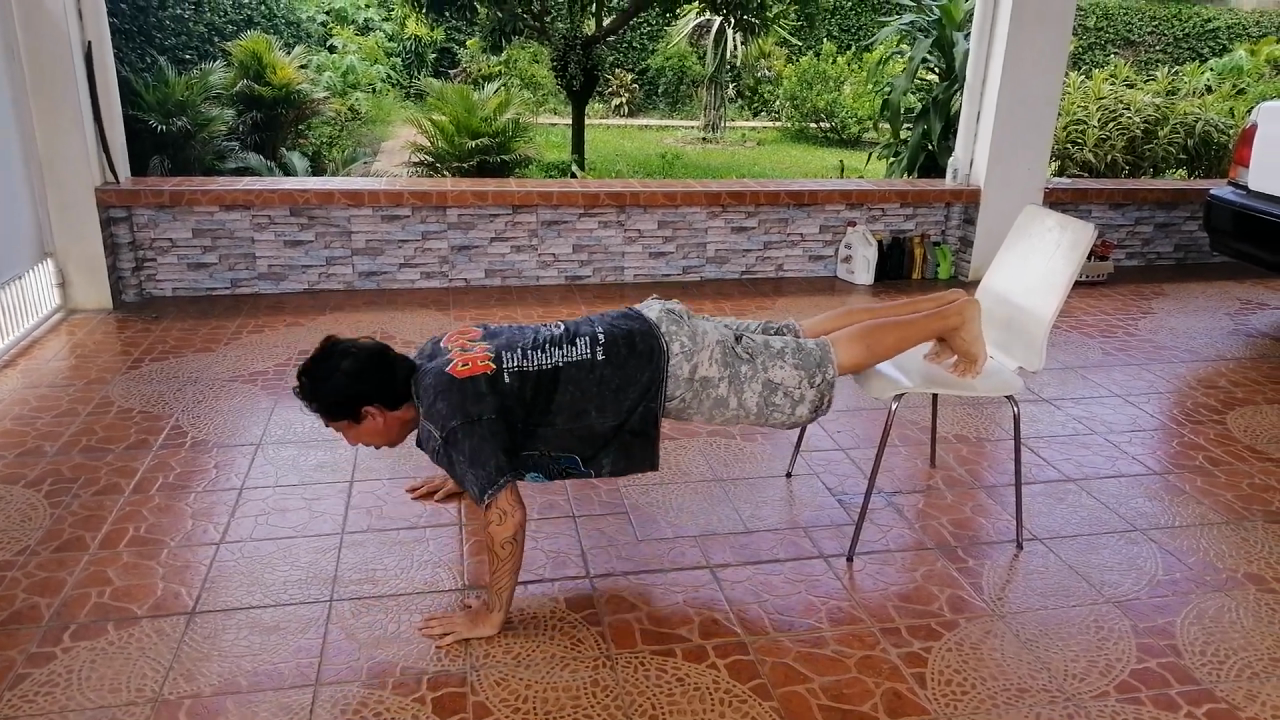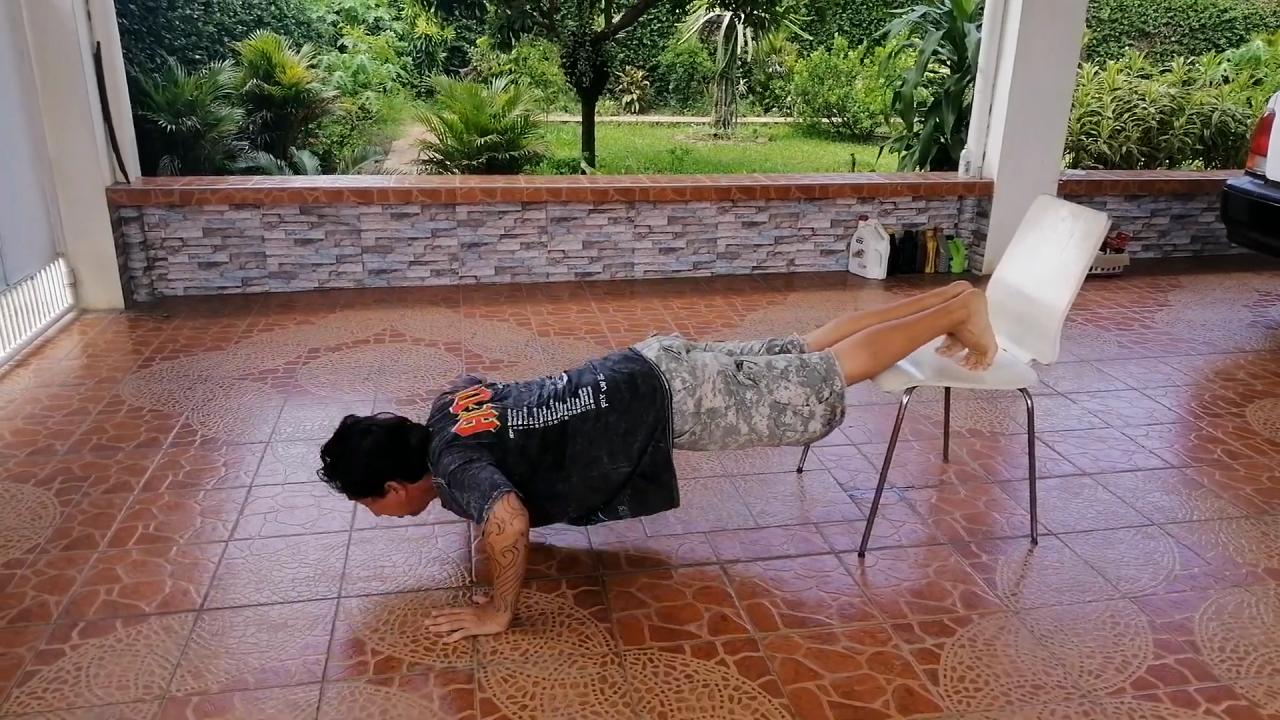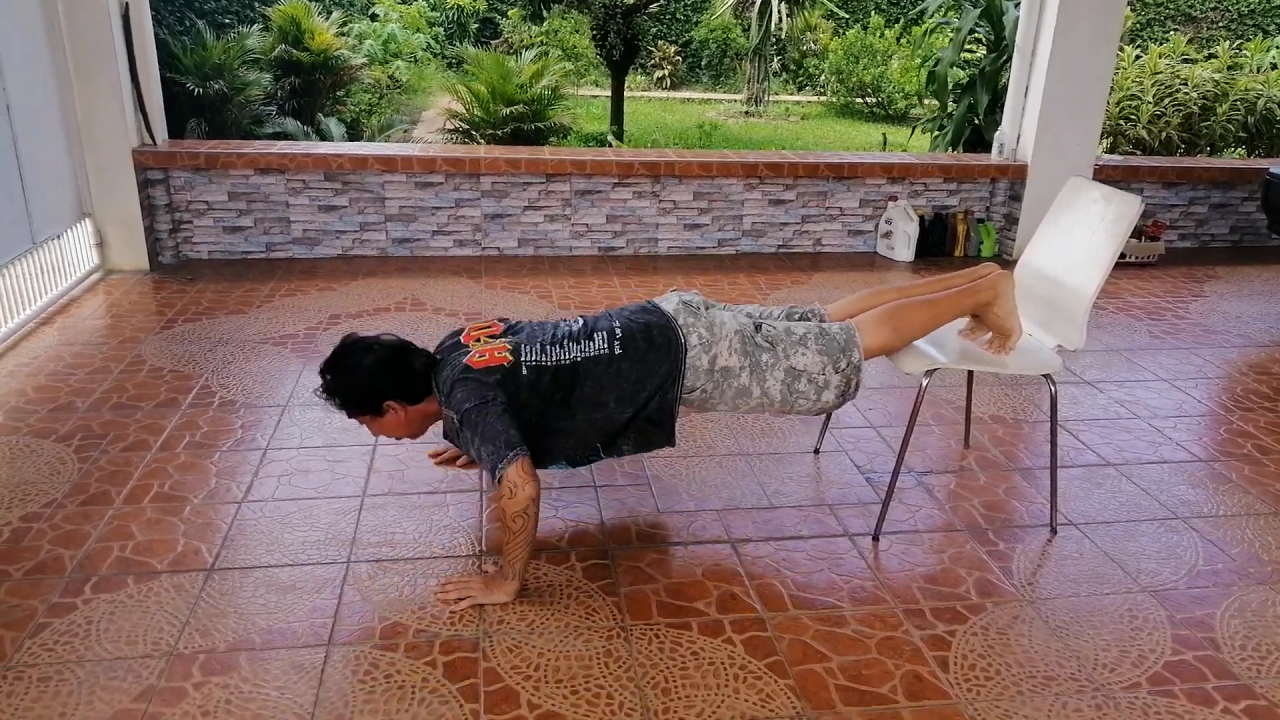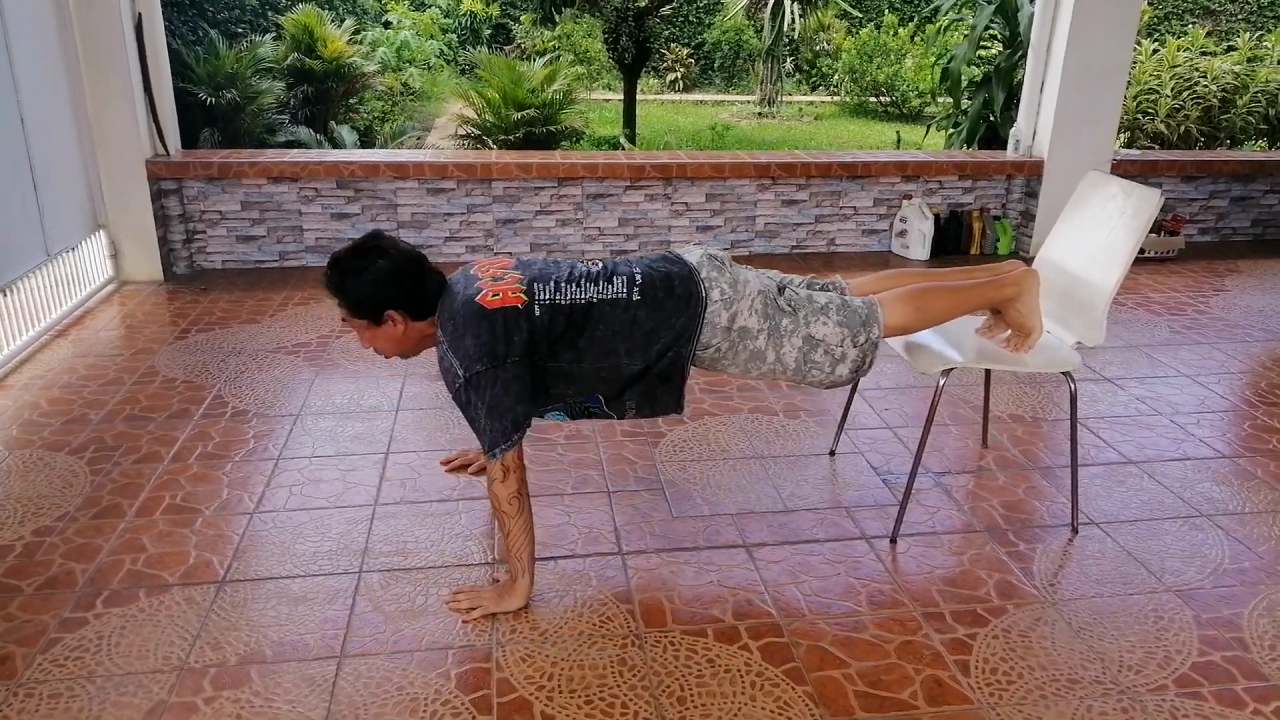
dt=0.3s
person 1, frame 1
left shoulder: (443, 416)
right shoulder: (431, 361)
left elbow: (507, 513)
left wrist: (492, 612)
right wrist: (461, 470)
left hip: (663, 367)
right hip: (648, 332)
left knee: (824, 363)
right knee: (801, 339)
left ankle: (954, 313)
right ankle: (940, 302)
person 1, frame 2
left shoulder: (453, 468)
right shoulder: (446, 416)
left elbow: (508, 521)
left wrist: (498, 608)
left hip: (669, 402)
right hip: (653, 368)
left knee: (830, 378)
right knee: (809, 355)
left ankle: (960, 309)
right ankle: (948, 296)
person 1, frame 3
left shoulder: (461, 392)
right shoulder: (454, 348)
left elbow: (521, 483)
left wrist: (506, 579)
right wrist: (488, 442)
left hip: (687, 354)
right hip: (669, 325)
left knee: (847, 347)
right knee: (830, 322)
left ankle: (984, 291)
right ankle: (974, 279)
person 1, frame 4
left shoulder: (466, 341)
right shoulder: (462, 285)
left elbow: (509, 472)
left wrist: (515, 584)
right wrist: (495, 437)
left hip: (703, 312)
right hip: (689, 279)
left knee: (860, 328)
right knee: (845, 303)
left ankle: (1008, 284)
right ankle: (996, 274)
